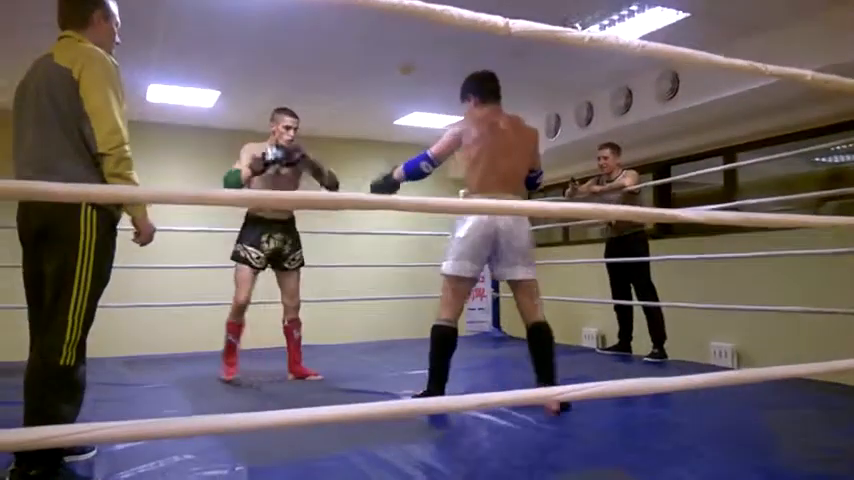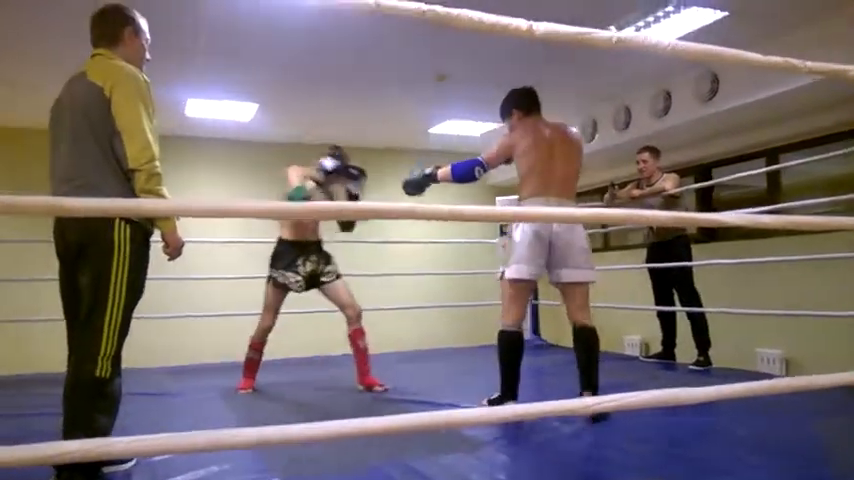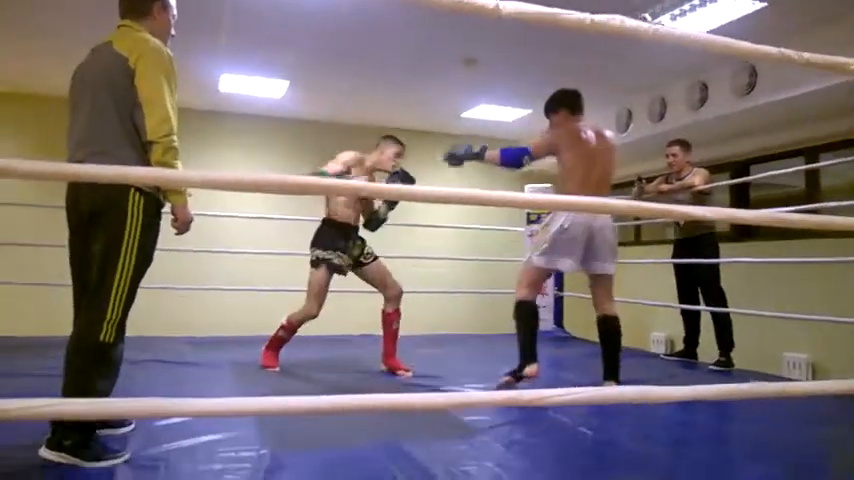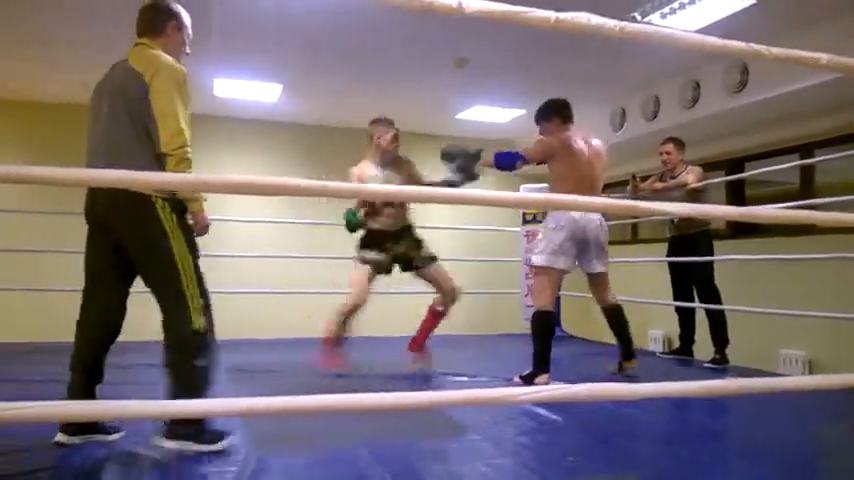
dt=0.7s
person 1, frame 1
left shoulder: (36, 71)
right shoulder: (93, 60)
left elbow: (29, 146)
right elbow: (110, 141)
right wrist: (138, 209)
left hip: (35, 209)
right hip: (79, 209)
left knee: (49, 332)
right knee: (64, 336)
person 1, frame 2
left shoulder: (70, 89)
right shoulder: (125, 76)
left elbow: (70, 162)
right elbow: (141, 157)
right wrist: (167, 222)
left hip: (71, 223)
right hip: (113, 223)
left knee: (86, 346)
right knee: (101, 348)
person 1, frame 3
left shoulder: (91, 60)
right shoulder: (150, 50)
left elbow: (84, 131)
right elbow: (159, 130)
right wrist: (178, 196)
left hip: (83, 191)
right hip: (126, 192)
left knee: (93, 311)
right knee: (106, 314)
right ankle: (71, 434)
person 1, frame 4
left shoulder: (111, 77)
right shoulder: (164, 68)
left elbow: (111, 145)
right elbow: (173, 144)
right wrist: (195, 204)
left hip: (102, 200)
right hip: (146, 200)
left knee: (100, 308)
right knee: (189, 305)
left ankle: (78, 417)
right ankle: (186, 421)
person 2, frame 1
left shoulder: (465, 128)
right shoulder: (528, 131)
left elbow: (423, 164)
right elbow: (534, 181)
left wrist: (390, 178)
left hip: (477, 217)
right hip: (514, 219)
left knee: (449, 309)
right knee: (532, 310)
left ankle: (435, 391)
right ankle: (550, 390)
person 2, frame 2
left shoulder: (517, 137)
right shoulder: (573, 136)
left elbow: (475, 169)
left wrist: (430, 175)
left hip: (531, 219)
right hip: (568, 220)
left knee: (512, 314)
right knee: (580, 314)
left ankle: (507, 396)
right ankle: (589, 393)
person 2, frame 3
left shoulder: (562, 134)
right shoulder: (608, 139)
left elbow: (517, 157)
left wrist: (472, 152)
left hip: (569, 215)
right hip: (602, 219)
left knee: (526, 285)
right knee: (604, 302)
left ankle: (527, 363)
right ankle: (612, 378)
person 2, frame 4
left shoulder: (553, 142)
right shoulder: (597, 145)
left elbow: (513, 160)
left hip: (563, 218)
right hip: (593, 219)
left knee: (543, 294)
right knee: (603, 292)
left ankle: (540, 370)
right ankle: (628, 356)
person 3, frame 1
left shoulder: (299, 155)
right shoulder: (252, 150)
left elbow: (333, 185)
right elbow: (230, 182)
left wrist: (311, 164)
right wrist: (260, 164)
left hip: (287, 231)
right hip: (256, 230)
left knee: (292, 304)
right knee: (241, 300)
left ankle: (296, 366)
right ankle: (229, 362)
person 3, frame 2
left shoulder: (331, 188)
right shoulder: (296, 173)
left elbow: (347, 226)
right elbow: (295, 199)
left wrist: (353, 194)
right wrist: (318, 177)
left hip: (316, 253)
right hip: (289, 253)
left knee: (353, 311)
right knee: (266, 323)
left ankle: (365, 377)
right ankle: (248, 377)
person 3, frame 3
left shoulder: (369, 179)
right shoulder: (351, 158)
left elbow: (371, 223)
right elbow: (318, 177)
left wrist: (390, 201)
left hip: (353, 239)
right hip: (331, 236)
left knee: (394, 292)
right knee: (312, 309)
left ankle: (389, 359)
right ankle: (271, 350)
person 3, frame 4
left shoulder: (402, 163)
right shoulder: (358, 172)
left elbow: (429, 189)
right elbow: (352, 224)
left wrist: (457, 178)
right wrist: (367, 209)
left hip: (405, 238)
right hip: (375, 243)
left knee: (450, 291)
right knee: (357, 300)
left ankle: (417, 344)
right ankle: (331, 349)
person 4, frame 1
left shoulder: (630, 175)
right shoulder: (597, 181)
left elbow: (627, 184)
right elbow: (571, 195)
left wrist: (601, 190)
right wrist: (573, 190)
left hip: (633, 238)
right hip: (613, 241)
left knee: (645, 292)
right knee: (620, 295)
left ankle: (659, 346)
right ankle: (624, 342)
person 4, frame 2
left shoulder: (671, 178)
right shoulder: (637, 185)
left elbow: (667, 188)
right elbow: (609, 200)
left wrist: (641, 194)
right wrist: (612, 194)
left hip: (675, 243)
right hip: (654, 246)
left knee: (689, 297)
right knee: (662, 301)
left ankle: (703, 353)
right ankle: (668, 350)
person 4, frame 3
left shoulder: (701, 173)
right shoulder: (667, 179)
left elbow: (696, 183)
right elbow: (640, 194)
left wrist: (669, 189)
right wrist: (640, 188)
left hip: (703, 240)
right hip: (681, 242)
left knee: (713, 296)
right knee: (686, 298)
left ankle: (725, 354)
right ankle: (690, 348)
person 4, frame 4
left shoulder: (695, 171)
right shoulder: (661, 177)
left elbow: (689, 181)
right elbow: (634, 192)
left wrist: (662, 187)
right wrist: (635, 185)
left hip: (697, 238)
right hip: (676, 239)
left knee: (707, 293)
right knee: (681, 296)
left ankle: (721, 351)
right ankle: (685, 345)
